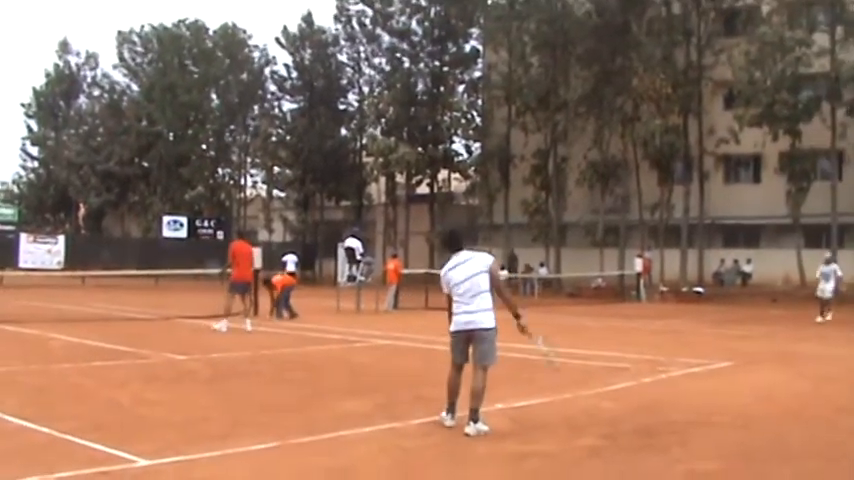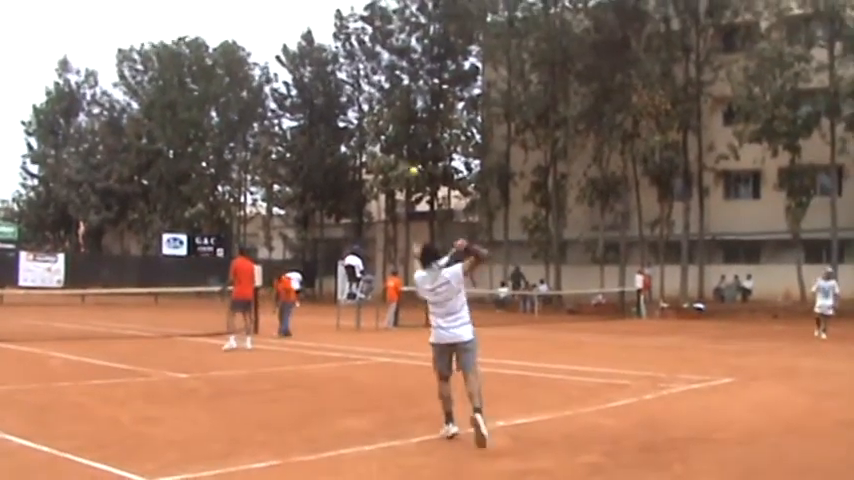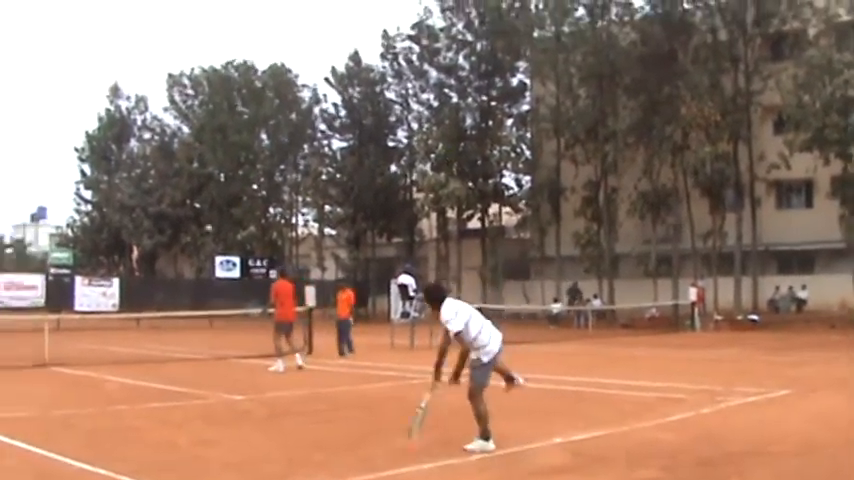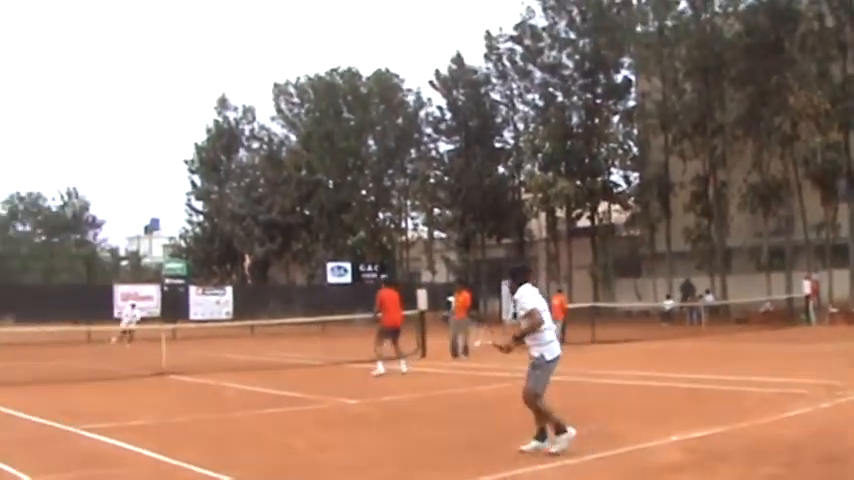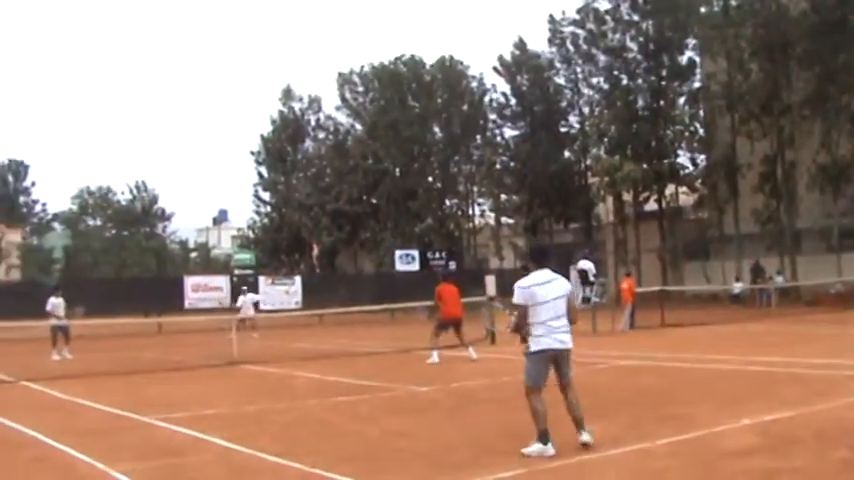
dt=0.5s
person 1, frame 1
left shoulder: (445, 271)
right shoulder: (485, 258)
right elbow: (501, 291)
left wrist: (452, 325)
right wrist: (517, 316)
left hip: (459, 324)
right hip: (483, 322)
left knee: (456, 368)
right knee: (480, 370)
left ankle: (450, 414)
right ankle: (473, 421)
person 1, frame 2
left shoulder: (420, 279)
right shoulder: (453, 274)
left elbow: (423, 267)
right elbow: (481, 256)
left wrist: (421, 256)
right wrist: (468, 246)
left hip: (441, 338)
right hip: (464, 335)
left knee: (444, 380)
right knee: (471, 378)
left ankle: (450, 424)
right ankle: (477, 414)
person 1, frame 3
left shoulder: (448, 316)
right shoulder: (452, 303)
left elbow: (465, 348)
right elbow: (444, 344)
left wrist: (456, 374)
right wrist: (438, 368)
left hip: (483, 352)
right hip: (494, 338)
left knee: (474, 395)
left ankle: (485, 439)
right ankle: (512, 378)
person 1, frame 4
left shoulder: (523, 295)
right shoulder: (531, 293)
left elbow: (537, 321)
left wrist: (515, 338)
right wrist: (514, 342)
left hip: (544, 354)
right hip: (547, 351)
left knee: (530, 397)
right knee: (534, 396)
left ankle: (563, 430)
right ankle: (542, 439)
person 1, frame 5
left shoulder: (522, 285)
right shoulder: (563, 282)
left elbow: (521, 321)
right elbow: (570, 318)
left wrist: (522, 333)
left hip: (540, 345)
right hip: (564, 342)
left knee: (533, 392)
right knee: (567, 388)
left ankle: (544, 443)
right ankle: (583, 432)
